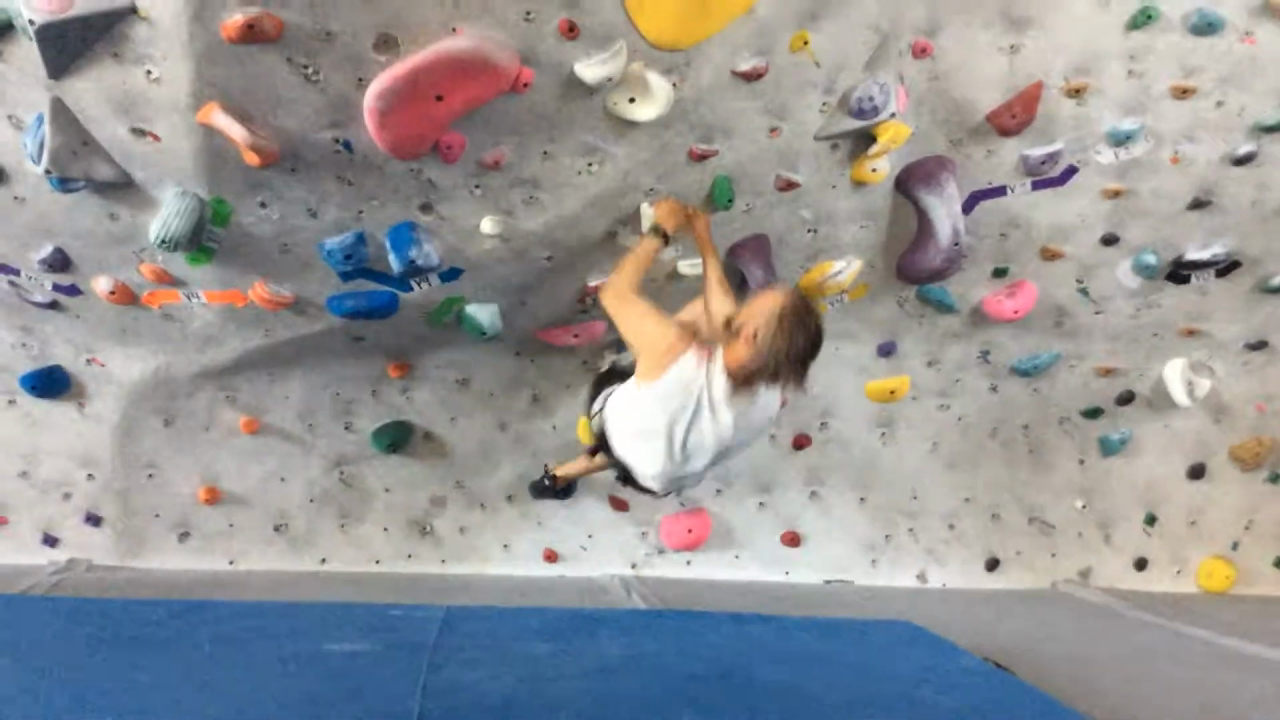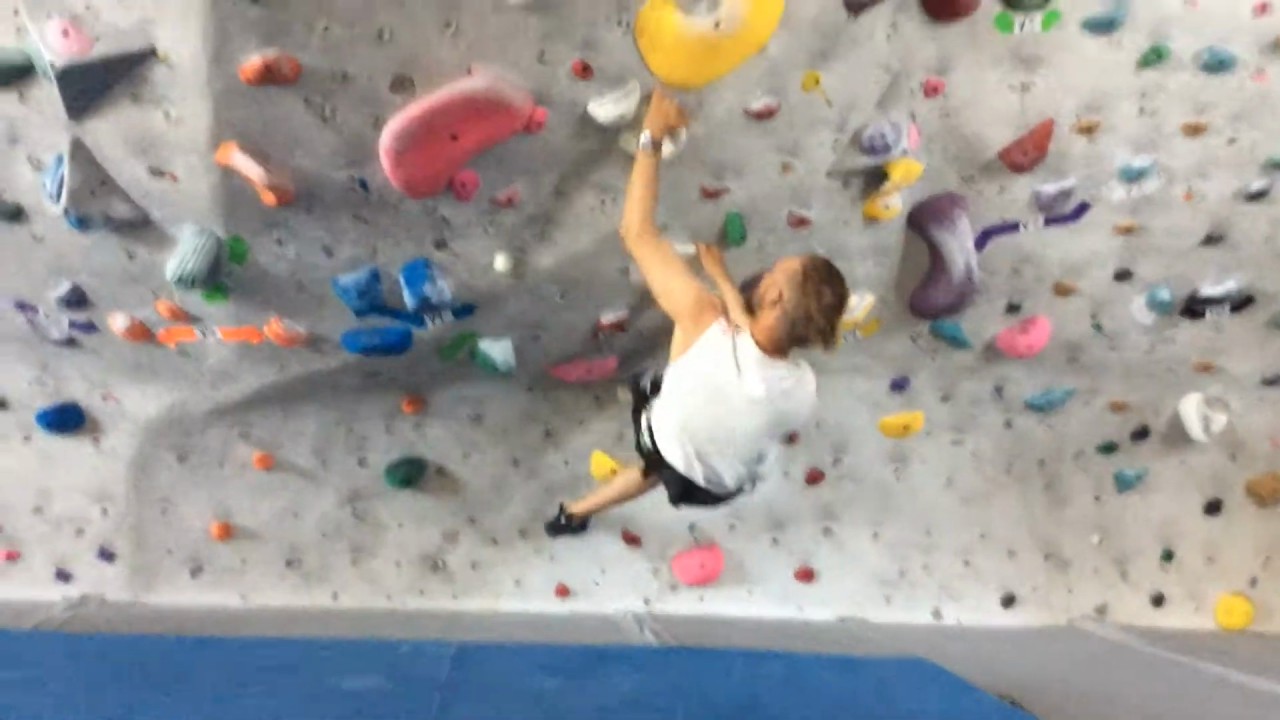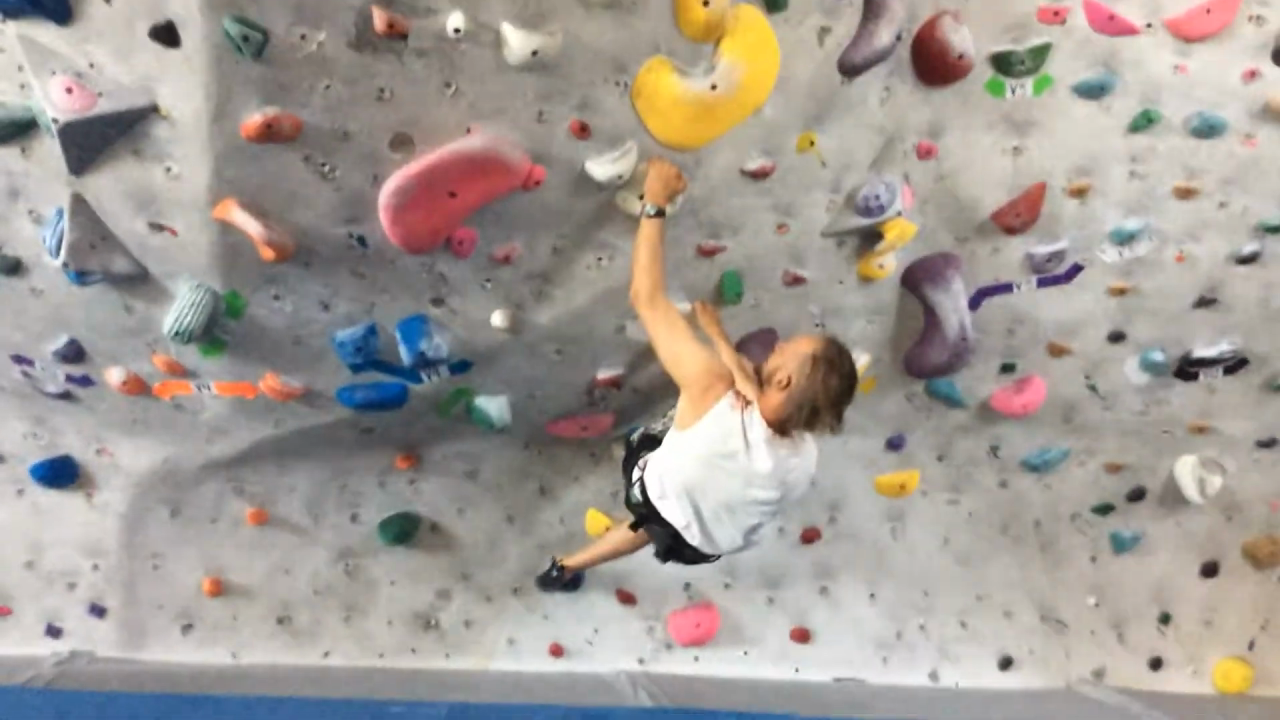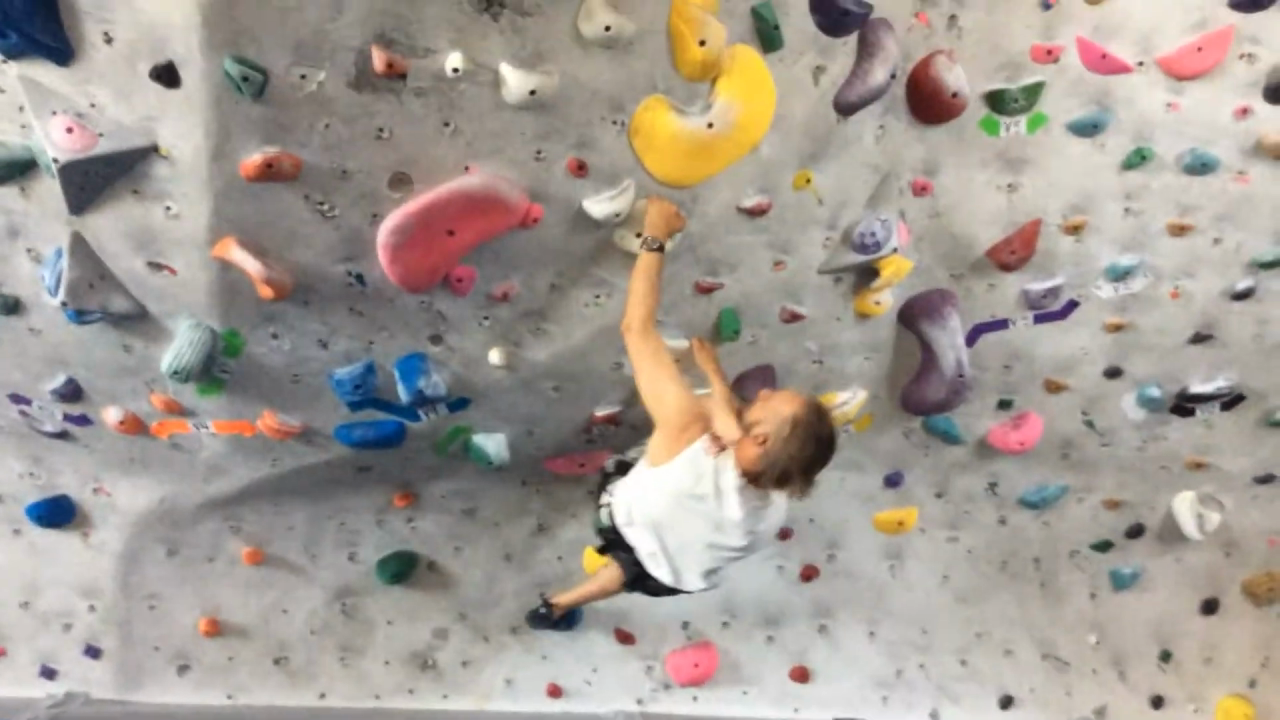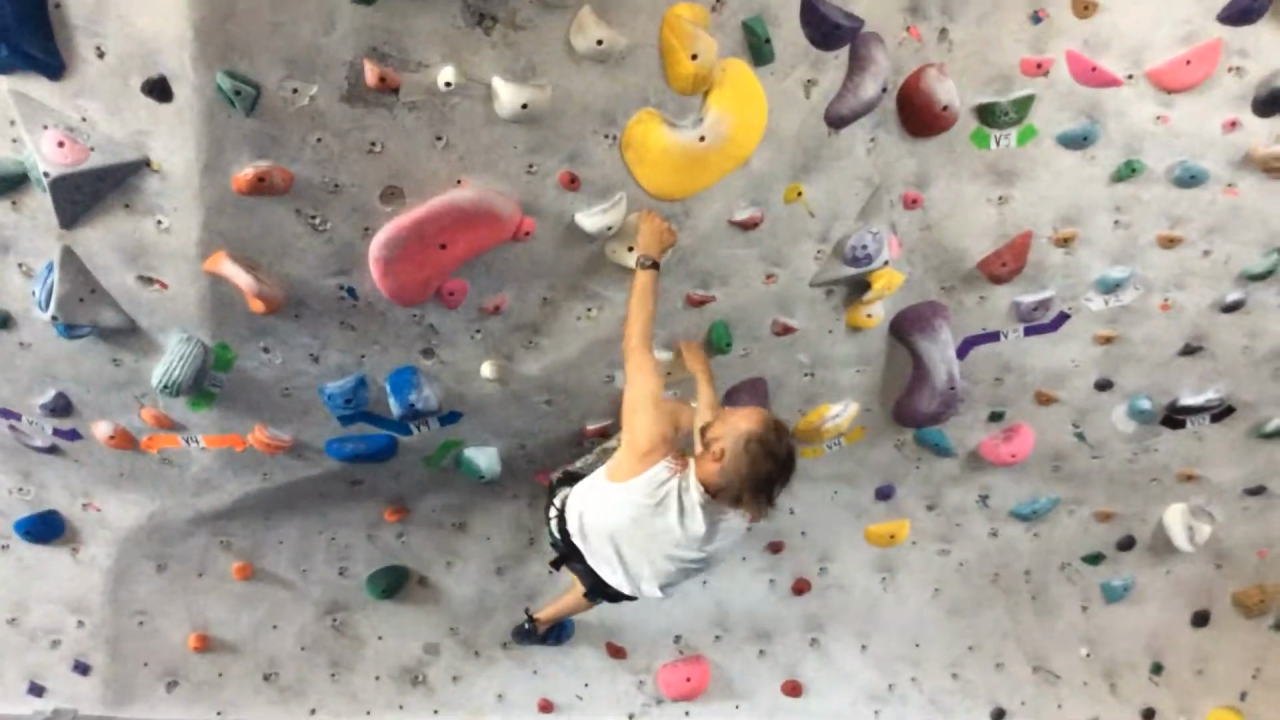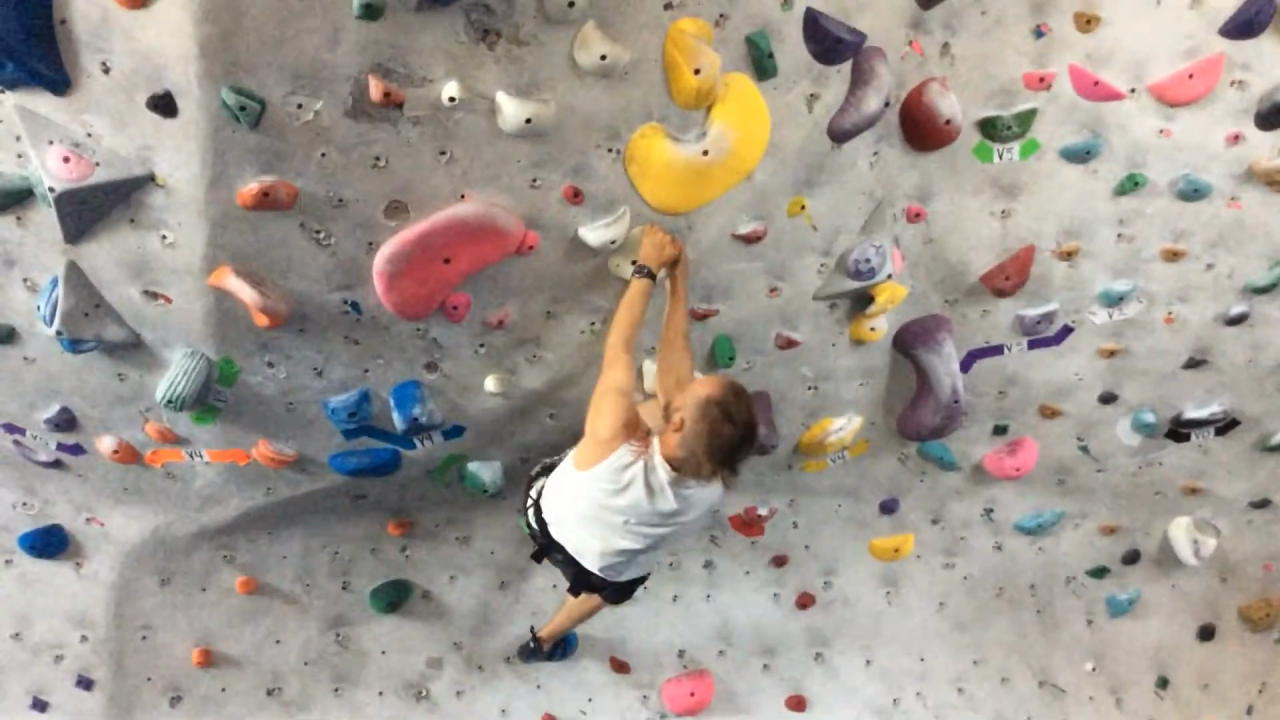
dt=0.3s
person 1, frame 1
left shoulder: (676, 354)
right shoulder: (769, 402)
left elbow: (617, 291)
right elbow: (724, 317)
left wrist: (660, 231)
right wrist: (706, 244)
right ankle: (564, 474)
person 1, frame 2
left shoulder: (704, 324)
right shoulder: (802, 390)
left elbow: (636, 231)
left wrist: (651, 137)
right wrist: (720, 275)
left hip: (665, 452)
right hip: (720, 488)
right ankle: (576, 513)
person 1, frame 3
left shoulder: (712, 394)
right shoulder: (803, 463)
left elbow: (646, 296)
left wrist: (654, 204)
right wrist: (716, 332)
left hip: (652, 490)
right hip: (702, 545)
right ankle: (569, 568)
person 1, frame 4
left shoulder: (689, 435)
right shoulder: (772, 512)
left elbow: (637, 328)
right elbow: (734, 430)
left wrist: (653, 239)
right wrist: (713, 372)
left hip: (623, 515)
right hip: (671, 575)
right ankle: (560, 606)
person 1, frame 5
left shoulder: (651, 456)
right shoulder: (733, 522)
left elbow: (637, 346)
left wrist: (649, 258)
right wrist: (703, 378)
left hip: (573, 523)
right hip: (626, 580)
right ankle: (542, 623)
person 1, frame 6
left shoulder: (616, 441)
right shoulder: (708, 488)
left elbow: (618, 348)
right elbow: (674, 365)
left wrist: (647, 267)
right wrist: (677, 284)
left hip: (549, 515)
right hip: (612, 570)
right knee: (604, 586)
right ankle: (545, 641)
